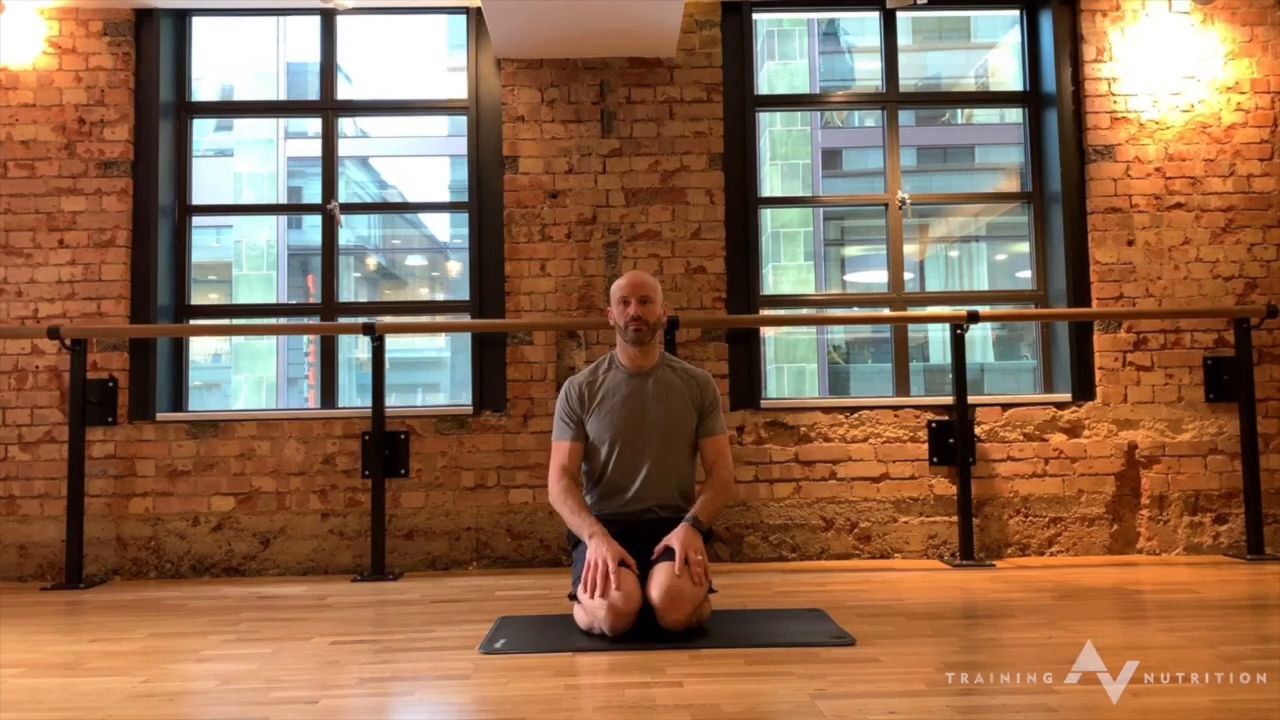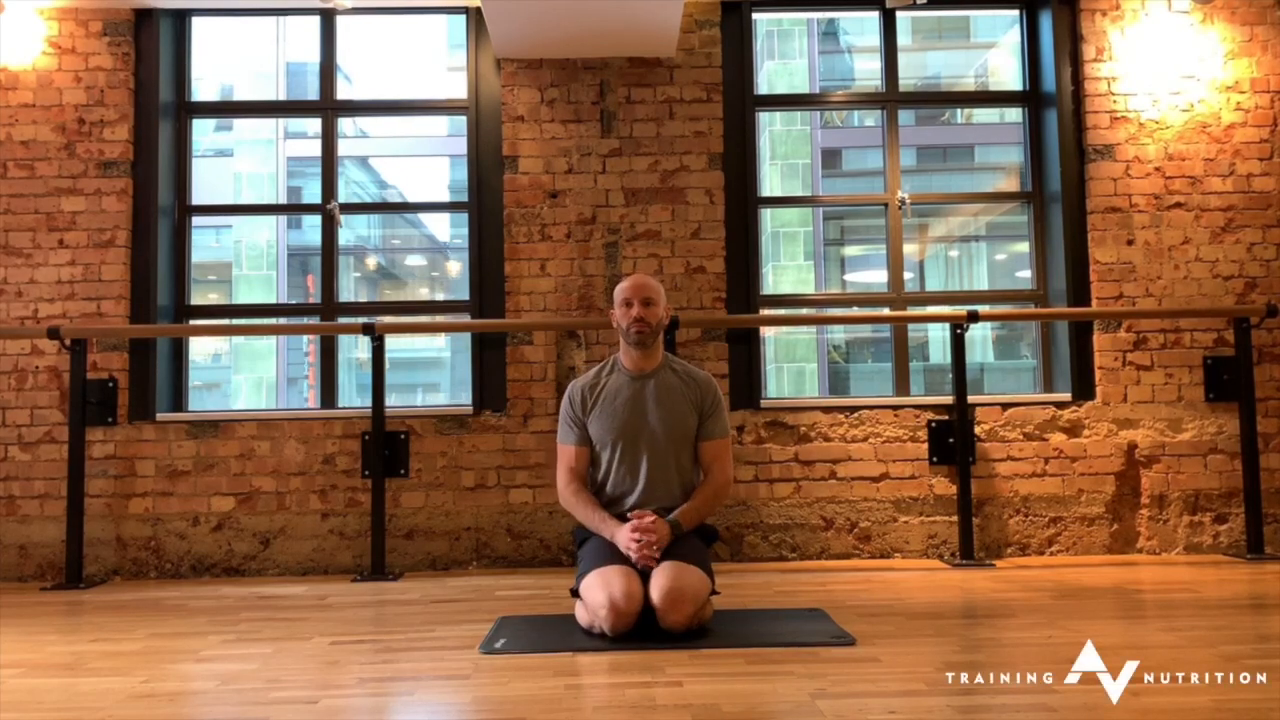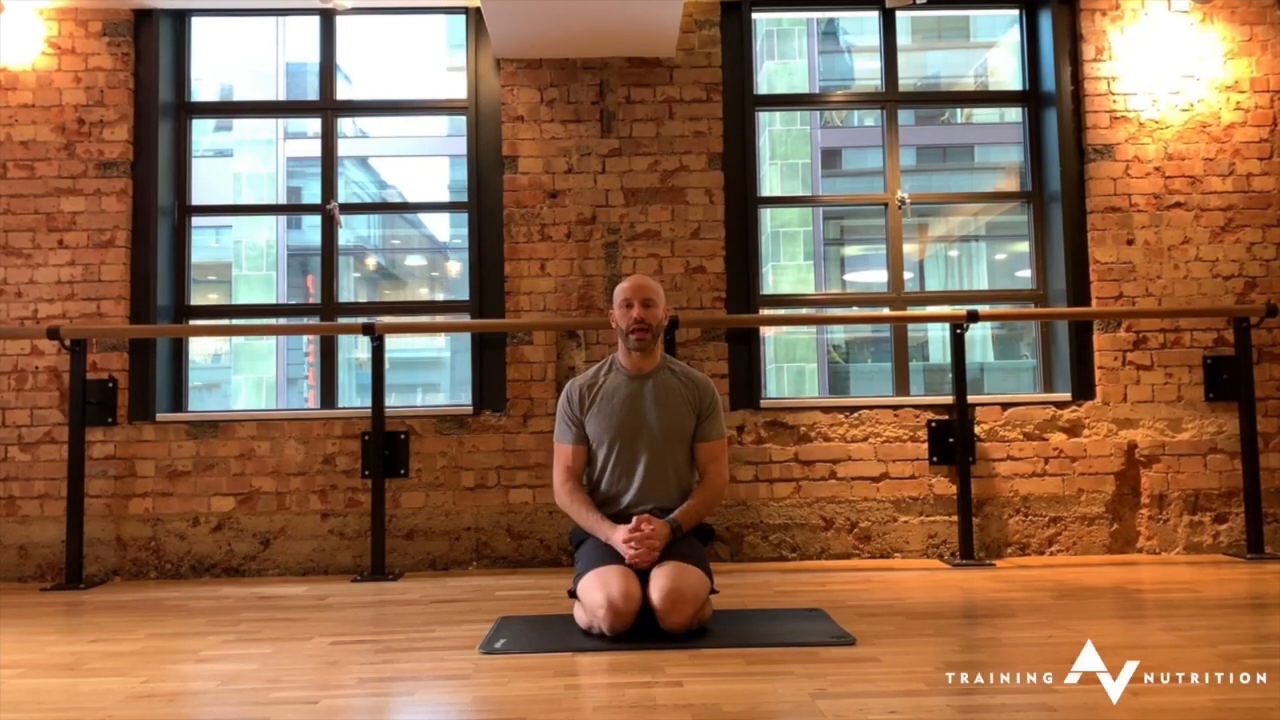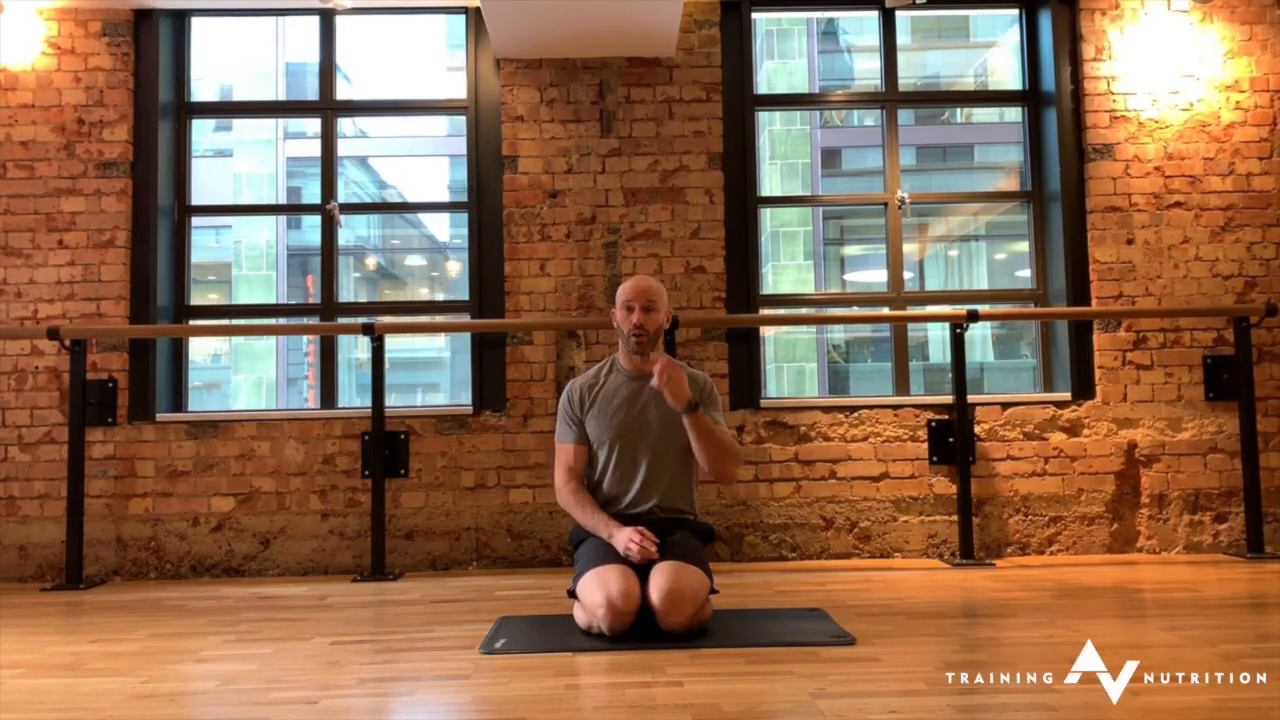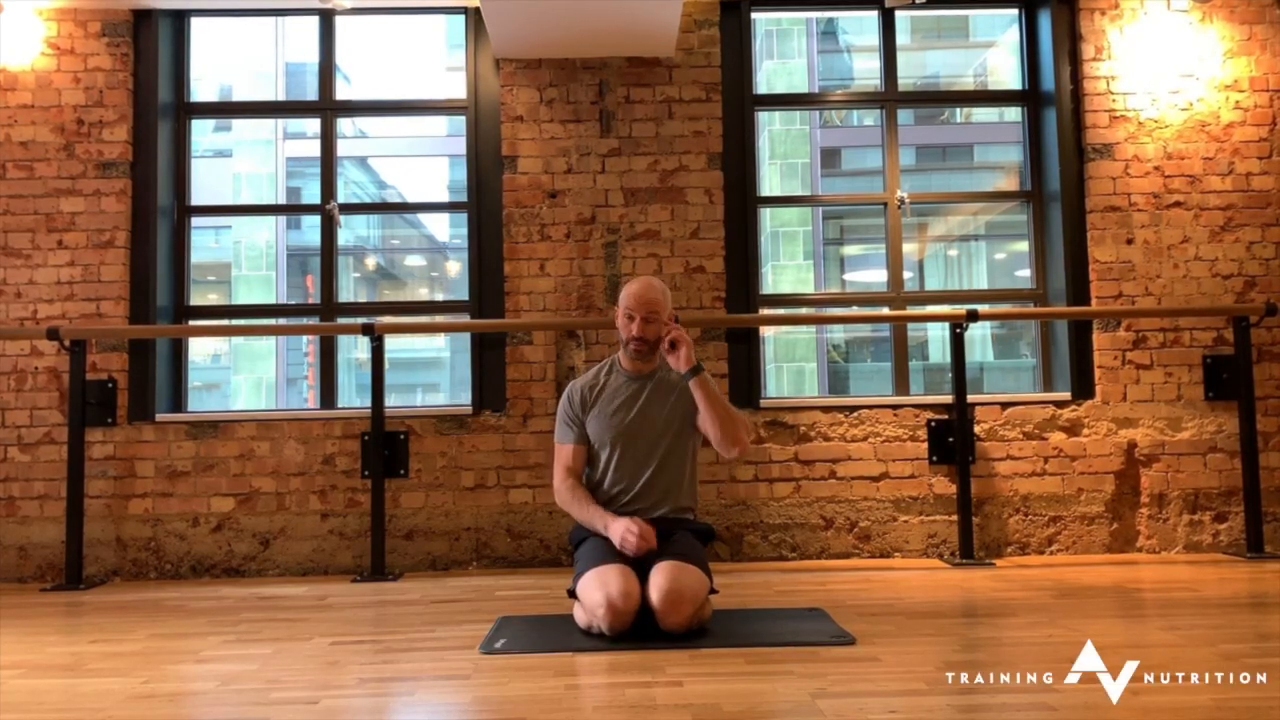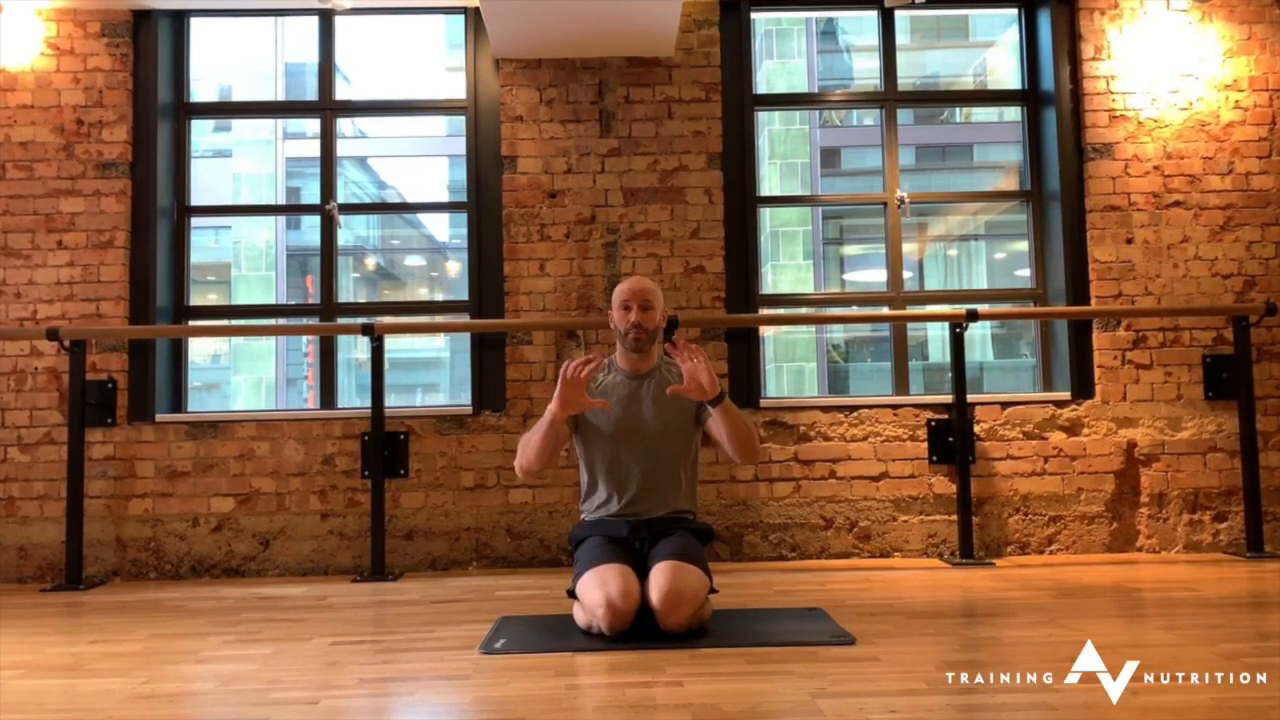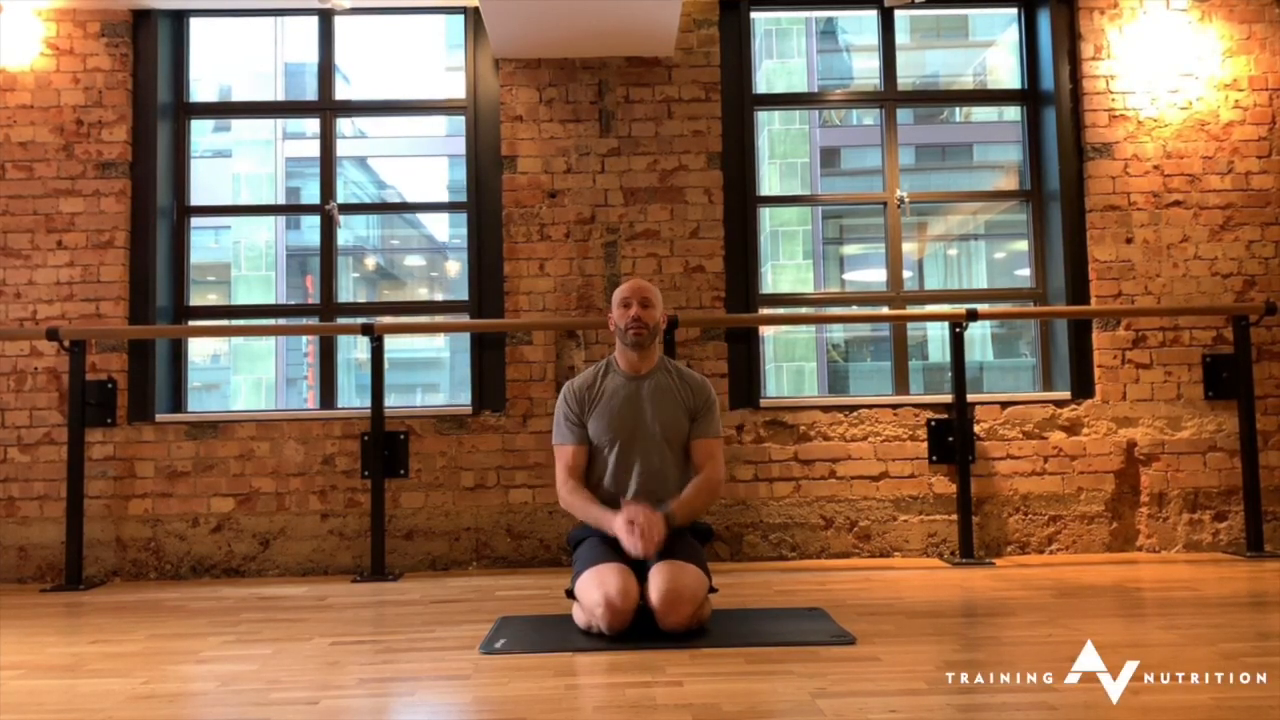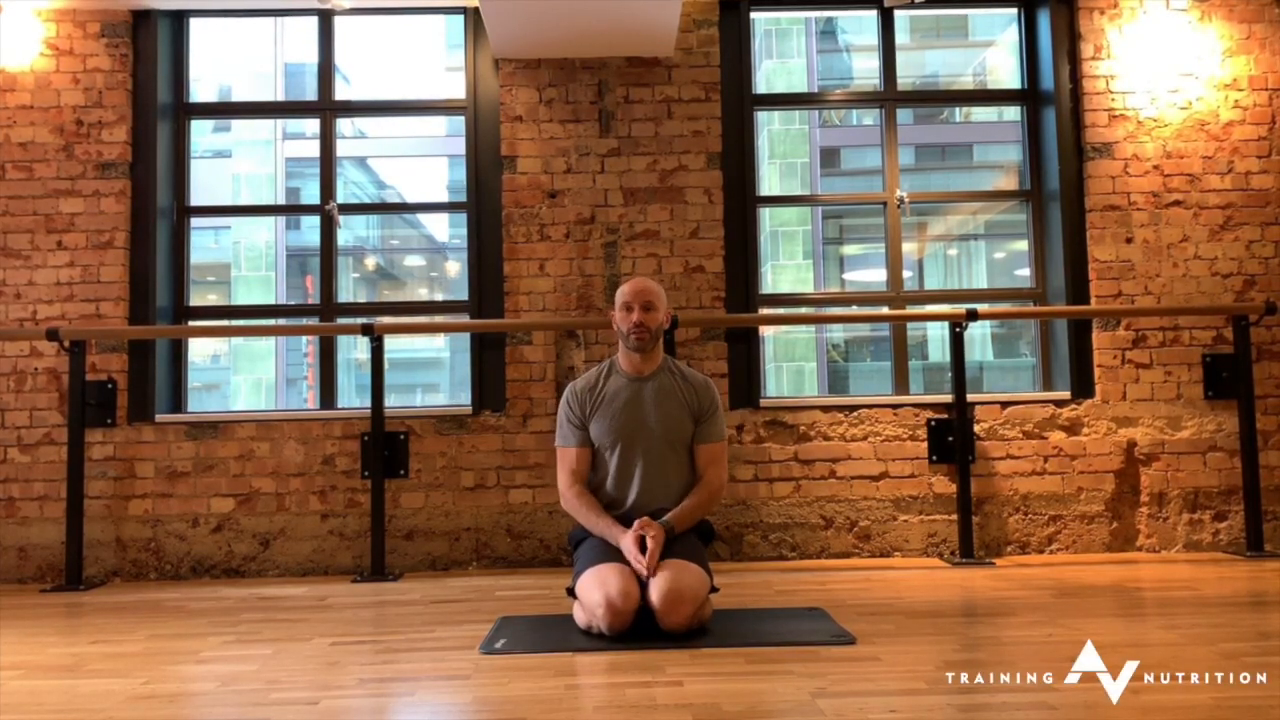
dt=0.5s
person 1, frame 1
left shoulder: (697, 384)
right shoulder: (579, 389)
left elbow: (721, 472)
right elbow: (561, 481)
left wrist: (692, 526)
right wrist: (596, 537)
left hip: (674, 527)
right hip: (606, 528)
left knee: (674, 607)
right knee: (613, 612)
right ankle: (586, 602)
person 1, frame 2
left shoulder: (700, 387)
right shoulder: (582, 392)
left elbow: (719, 476)
right elbow: (569, 483)
left wrist: (671, 526)
right wrist: (616, 531)
left hip: (679, 528)
right hip: (607, 529)
left knee: (675, 608)
right knee: (616, 610)
right ankle: (589, 596)
person 1, frame 3
left shoulder: (698, 388)
right shoulder: (580, 391)
left elbow: (715, 478)
right elbow: (565, 484)
left wrist: (669, 527)
right wrist: (612, 533)
left hip: (677, 529)
right hip: (604, 530)
left knee: (676, 608)
right knee: (614, 610)
right ankle: (588, 597)
person 1, frame 4
left shoulder: (696, 386)
right shoulder: (581, 391)
left elbow: (727, 471)
right elbow: (567, 484)
left wrist: (686, 405)
right wrist: (615, 532)
left hip: (676, 527)
right hip: (605, 530)
left knee: (675, 607)
right knee: (614, 609)
left ankle: (649, 594)
right ankle: (587, 597)
person 1, frame 5
left shoulder: (688, 385)
right shoulder: (582, 392)
left elbow: (735, 446)
right elbow: (564, 484)
left wrist: (691, 372)
right wrist: (611, 524)
left hip: (675, 528)
right hip: (604, 531)
left knee: (675, 608)
right knee: (613, 609)
left ankle: (650, 591)
right ankle: (587, 598)
person 1, frame 6
left shoulder: (688, 384)
right shoulder: (583, 386)
left elbow: (748, 454)
right elbow: (526, 467)
left wrist: (716, 397)
right wrist: (556, 411)
left hip: (673, 527)
right hip: (604, 528)
left knee: (675, 608)
right knee: (613, 610)
right ankle: (588, 596)
person 1, frame 7
left shoulder: (695, 389)
right shoulder: (578, 392)
left elbow: (711, 477)
right elbow: (568, 486)
left wrist: (664, 518)
right wrist: (614, 522)
left hip: (674, 529)
right hip: (602, 530)
left knee: (674, 609)
right knee: (612, 609)
left ankle: (655, 588)
right ankle: (587, 598)
person 1, frame 8
left shoulder: (699, 390)
right shoulder: (581, 393)
left elbow: (713, 481)
right elbow: (570, 488)
left wrist: (664, 527)
right wrist: (620, 536)
left hip: (677, 529)
right hip: (604, 531)
left knee: (674, 608)
right knee: (613, 609)
left ankle: (653, 591)
right ankle: (587, 594)
